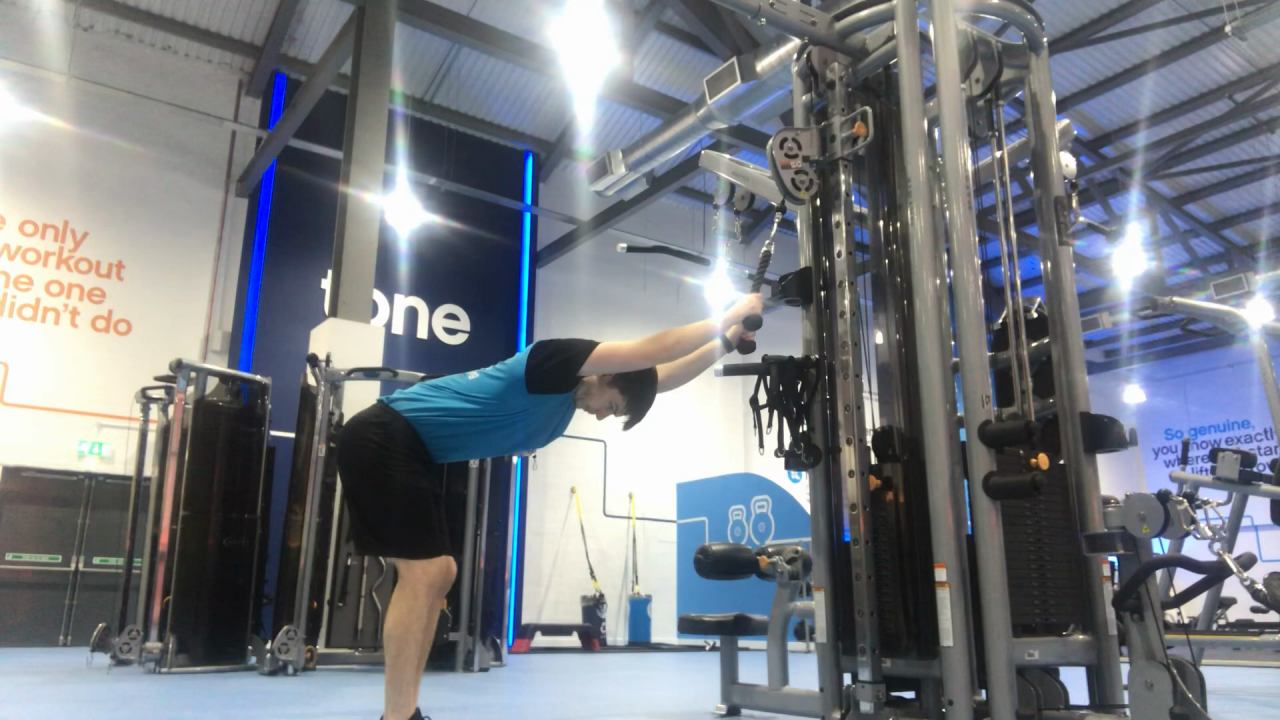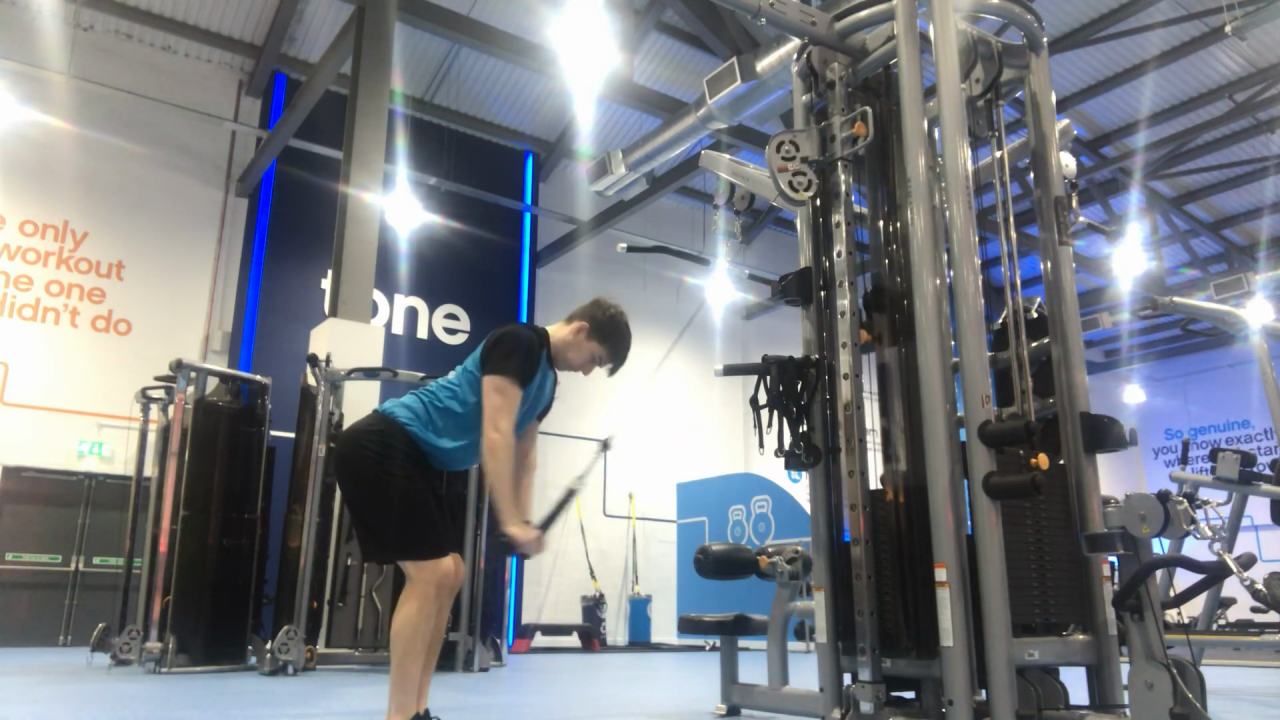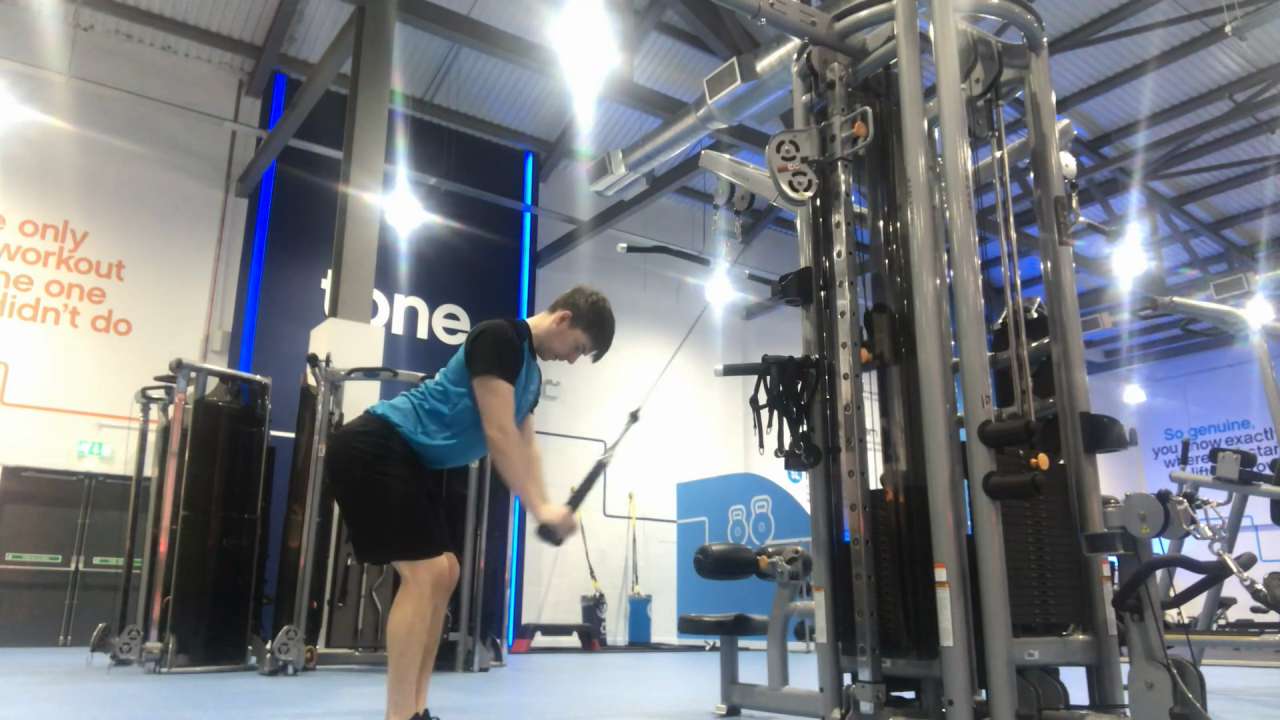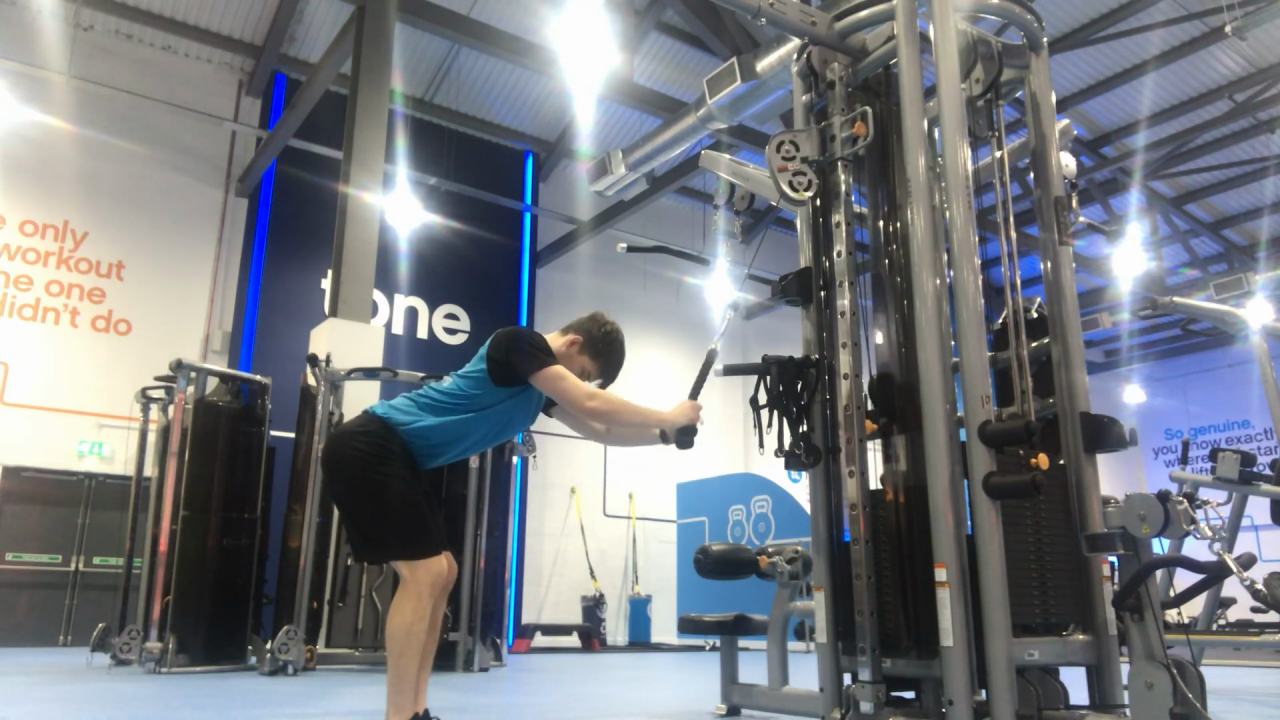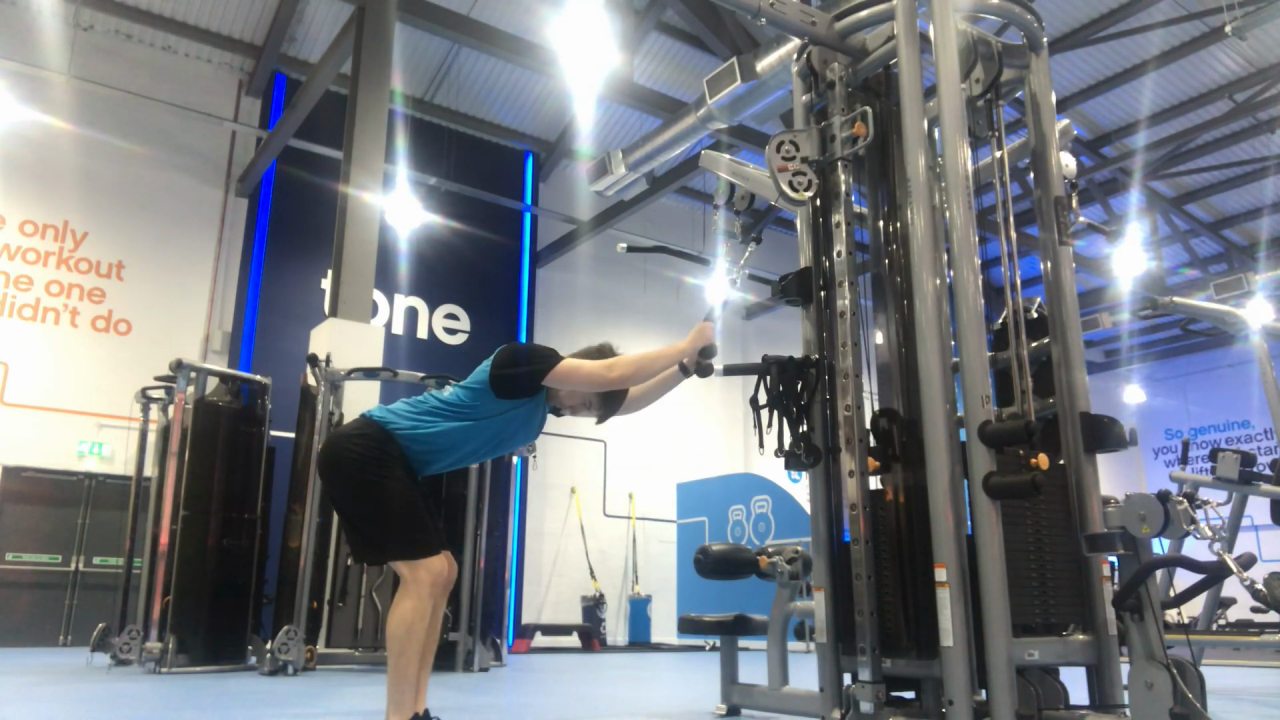
dt=1s
person 1, frame 1
left shoulder: (568, 391)
right shoulder: (559, 359)
left elbow: (660, 378)
right elbow: (653, 351)
left wrist: (726, 340)
right wrist: (727, 317)
left hip: (410, 448)
right hip: (383, 438)
left knee: (437, 572)
right knee: (422, 573)
person 1, frame 2
left shoulder: (546, 380)
right shoulder: (519, 343)
left elbow: (522, 451)
right elbow: (495, 433)
left wrist: (523, 520)
right wrist: (513, 522)
left hip: (417, 459)
right hip: (381, 447)
left knee: (447, 574)
right knee: (431, 573)
person 1, frame 3
left shoulder: (531, 372)
right shoulder: (499, 337)
left elbow: (524, 444)
right elbow: (499, 433)
left wrist: (549, 507)
right wrist: (539, 507)
left hip: (411, 460)
right hip: (373, 448)
left knee: (442, 573)
right knee: (425, 573)
person 1, frame 4
left shoulder: (541, 384)
right shoulder: (519, 343)
left elbow: (599, 428)
right elbow: (592, 404)
left wrist: (665, 432)
right wrist: (668, 418)
left hip: (395, 456)
right hip: (368, 448)
left knee: (440, 573)
right knee: (424, 574)
person 1, frame 5
left shoulder: (545, 394)
right shoulder: (521, 360)
left elbow: (625, 399)
right elbow: (614, 375)
left wrist: (686, 367)
right wrist: (687, 346)
left hip: (386, 458)
right hip: (364, 450)
left knee: (440, 573)
right knee: (423, 574)
